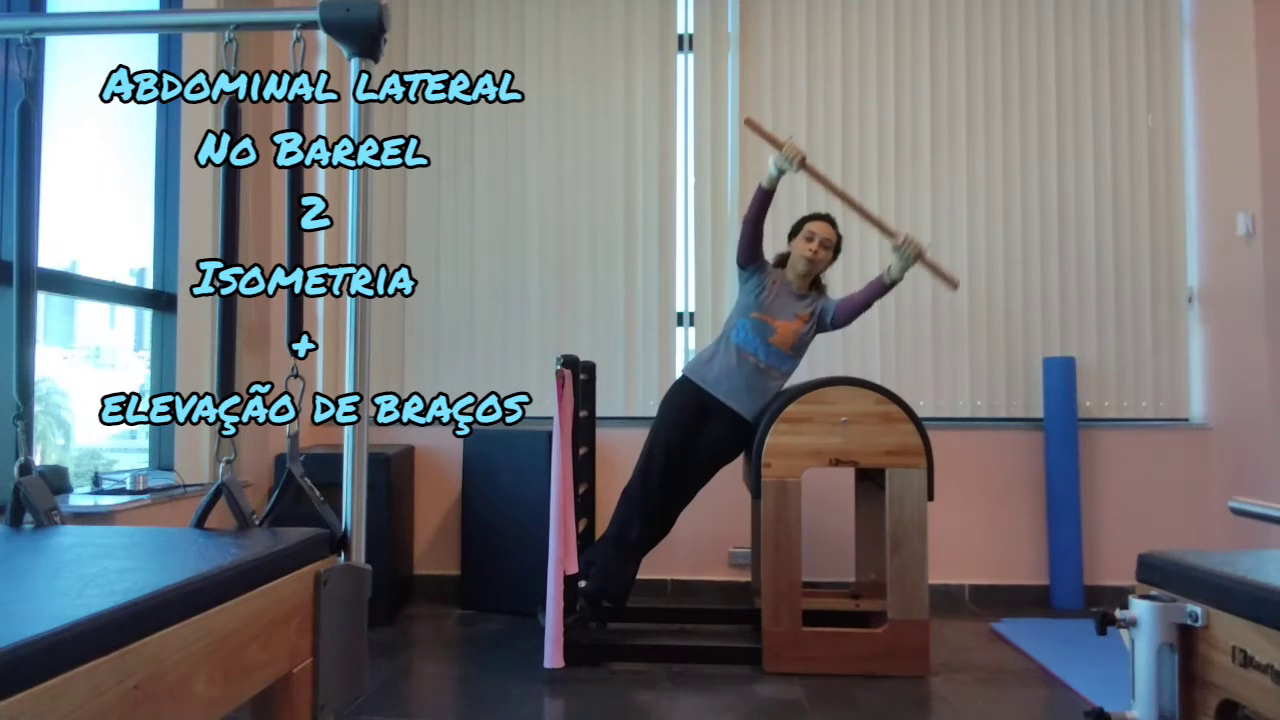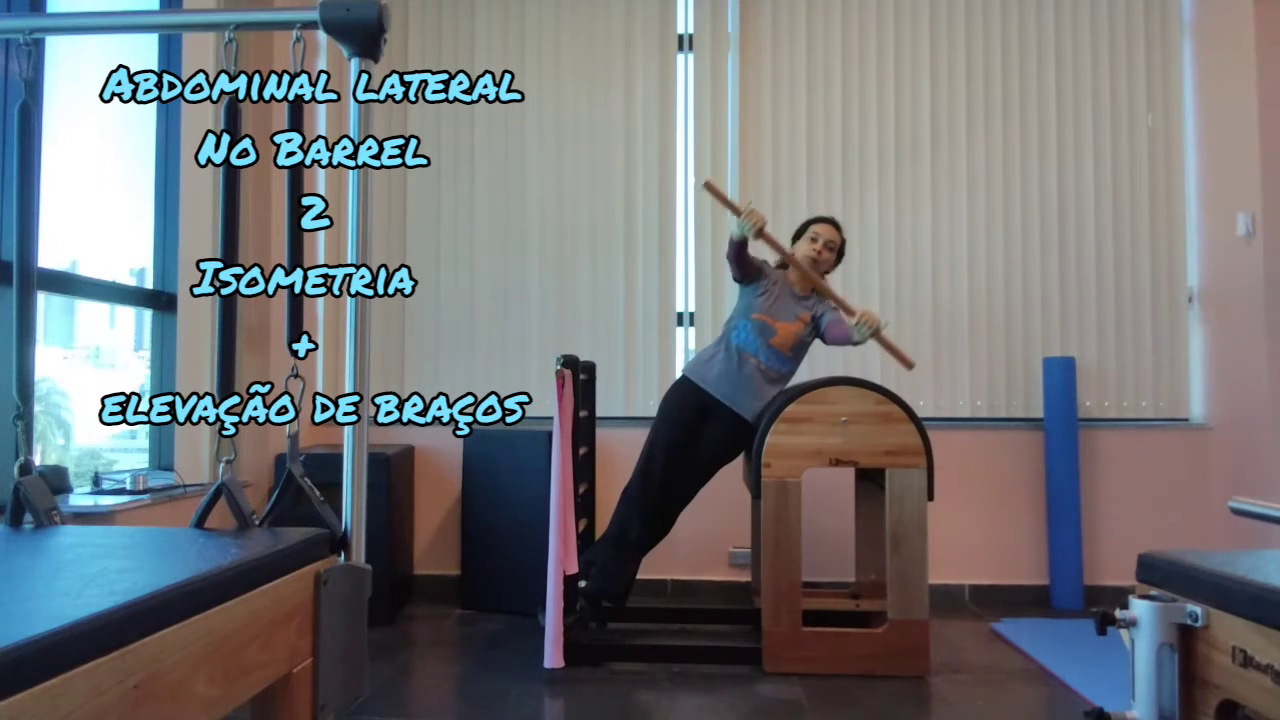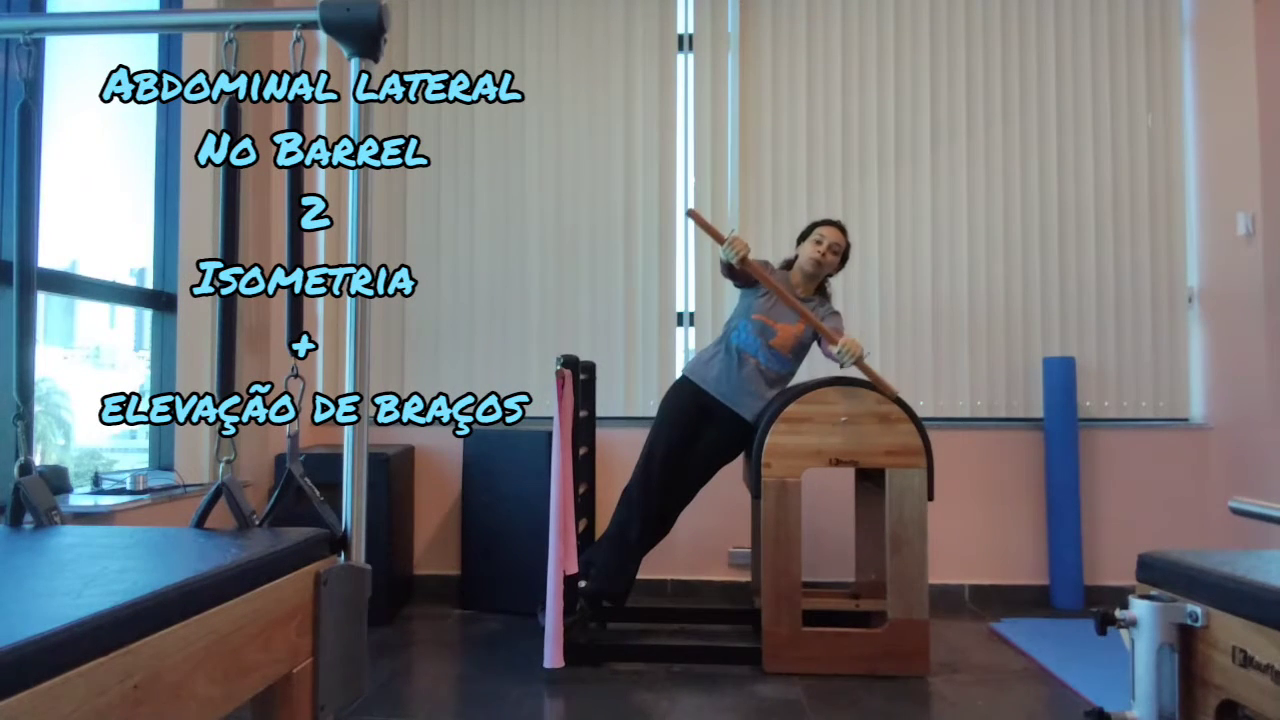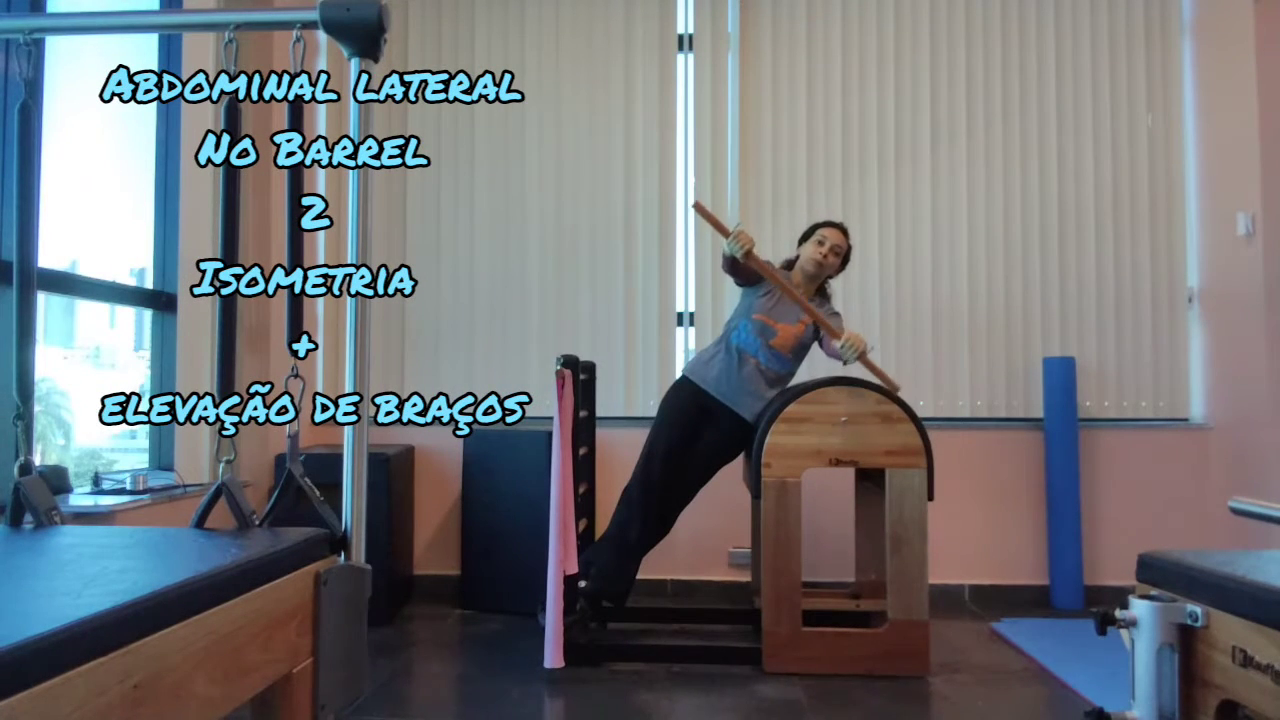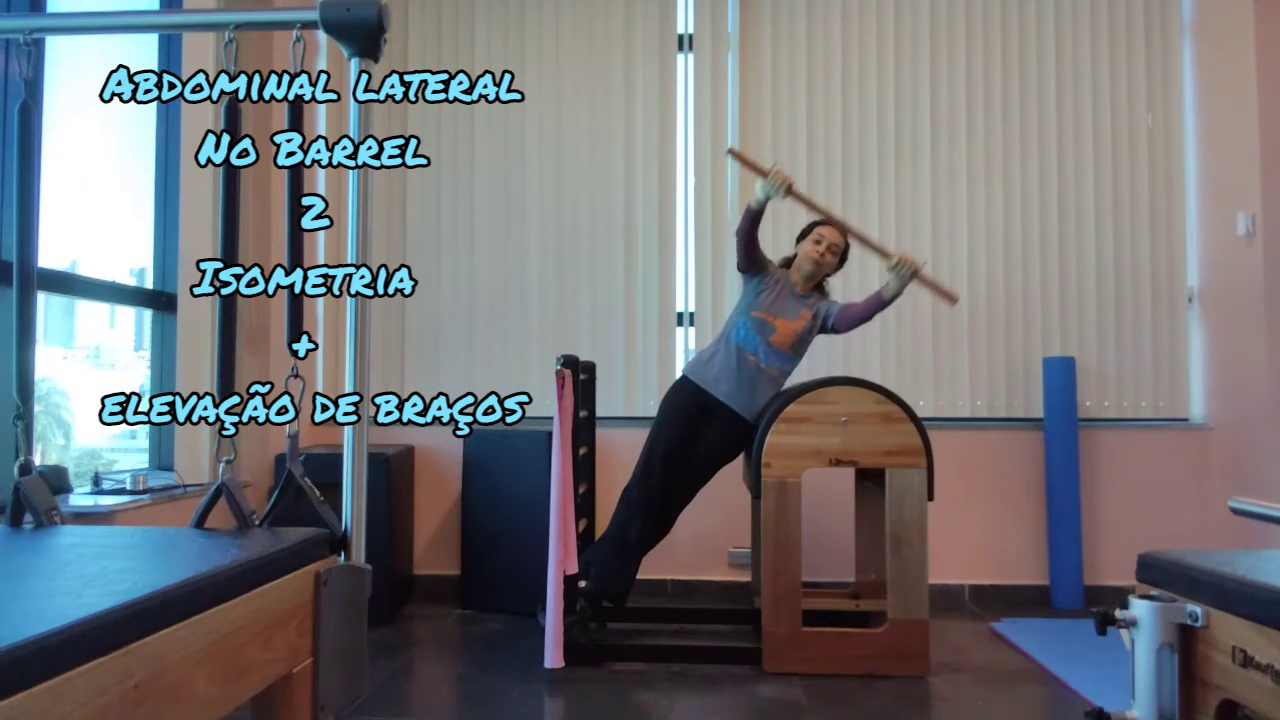
dt=0.3s
person 1, frame 1
left shoulder: (819, 310)
right shoulder: (759, 276)
left elbow: (857, 304)
right elbow: (751, 227)
left wrist: (894, 273)
right wrist: (774, 176)
left hip: (741, 416)
right hip: (698, 387)
left knee: (670, 500)
right knee: (648, 484)
left ankle: (600, 589)
right ankle: (591, 578)
person 1, frame 2
left shoulder: (821, 310)
right shoulder: (761, 277)
left elbow: (837, 333)
right elbow: (736, 261)
left wrist: (859, 331)
right wrist: (741, 234)
left hip: (741, 415)
right hip: (698, 386)
left knee: (670, 499)
right knee: (647, 484)
left ankle: (599, 589)
right ankle: (590, 580)
person 1, frame 3
left shoulder: (824, 313)
right shoulder: (763, 276)
left elbow: (833, 343)
right elbow: (733, 271)
left wrist: (844, 350)
right wrist: (730, 256)
left hip: (742, 416)
right hip: (698, 386)
left knee: (670, 500)
right knee: (646, 485)
left ankle: (600, 589)
right ankle: (590, 580)
person 1, frame 4
left shoulder: (824, 314)
right shoulder: (764, 279)
left elbow: (833, 344)
right elbow: (733, 267)
left wrist: (850, 349)
right wrist: (732, 249)
left hip: (742, 417)
right hip: (698, 386)
left knee: (671, 499)
right knee: (647, 485)
left ankle: (599, 588)
right ankle: (590, 580)
person 1, frame 5
left shoulder: (821, 310)
right shoulder: (762, 274)
left elbow: (857, 314)
right elbow: (745, 236)
left wrist: (892, 288)
right wrist: (763, 197)
left hip: (739, 415)
right hip: (697, 385)
left knee: (670, 501)
right knee: (647, 484)
left ankle: (601, 589)
right ankle: (591, 578)
